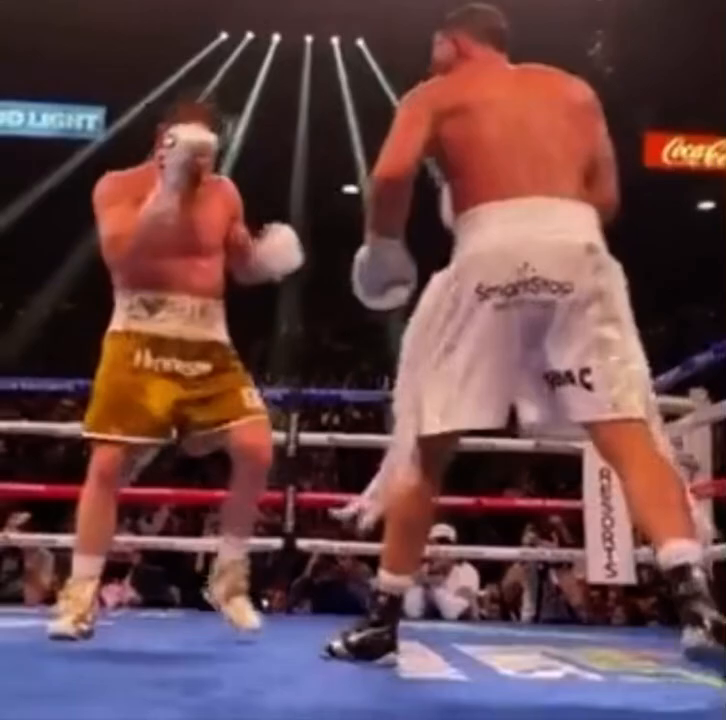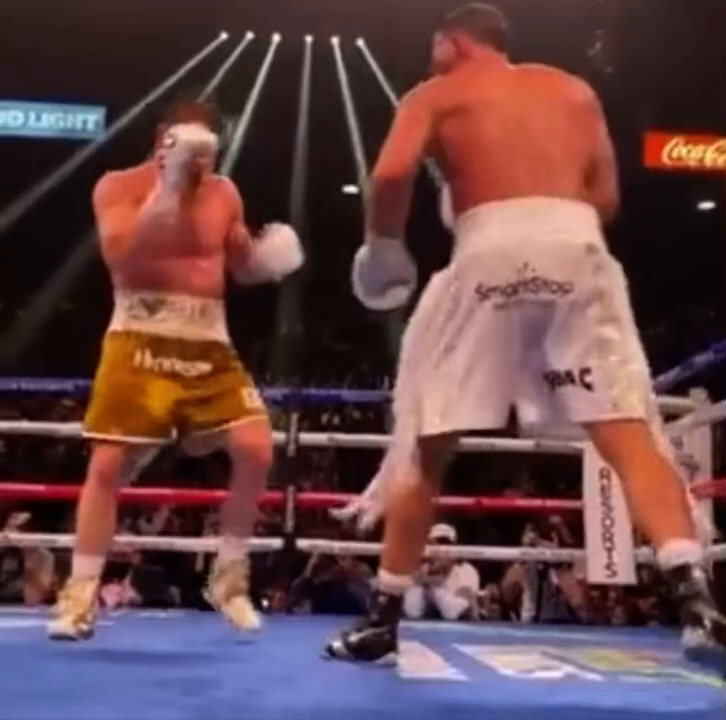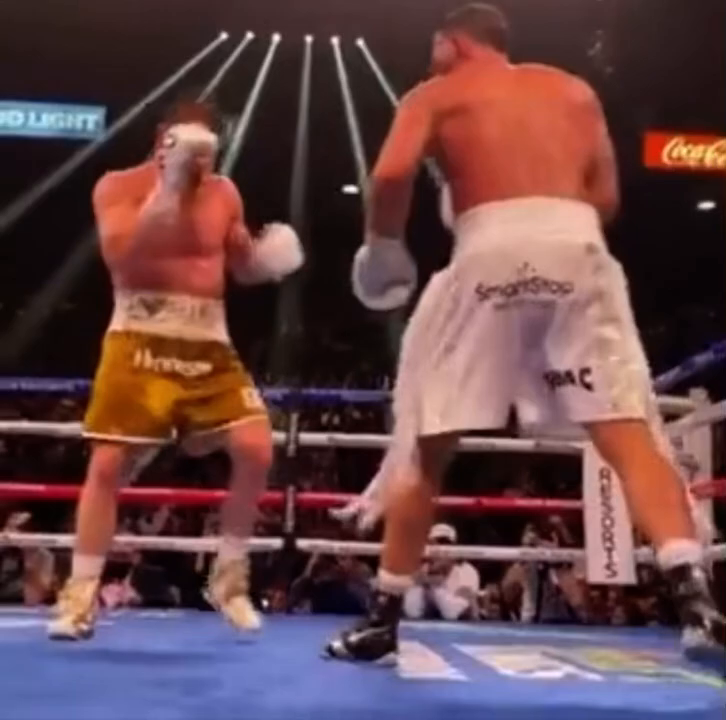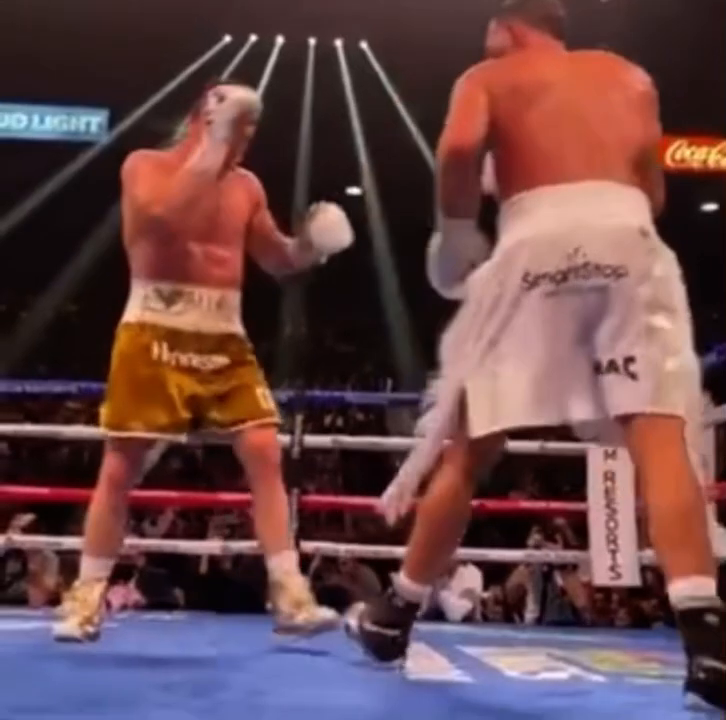
dt=0.2s
person 1, frame 1
left shoulder: (434, 94)
right shoulder: (574, 89)
left elbow: (392, 174)
right elbow: (606, 198)
left wrist: (382, 248)
left hip: (488, 257)
right hip: (575, 253)
left knee: (424, 449)
right knee: (631, 437)
left ankle: (382, 620)
person 1, frame 2
left shoulder: (433, 96)
right shoulder: (574, 89)
left elbow: (391, 174)
right elbow: (606, 198)
left wrist: (381, 247)
left hip: (488, 257)
right hip: (575, 253)
left knee: (424, 449)
right knee: (630, 437)
left ankle: (382, 620)
person 1, frame 3
left shoulder: (434, 96)
right shoulder: (575, 89)
left elbow: (392, 174)
right elbow: (607, 199)
left wrist: (382, 248)
left hip: (489, 259)
right hip: (576, 255)
left knee: (424, 450)
right knee: (631, 438)
left ankle: (382, 621)
person 1, frame 4
left shoulder: (490, 74)
right shoulder: (628, 77)
left elbow: (460, 145)
right elbow: (653, 190)
left wrist: (455, 226)
left hip: (539, 243)
right hip: (627, 242)
left knee: (467, 448)
right knee: (662, 444)
left ankle: (394, 618)
person 2, frame 1
left shoulder: (224, 194)
right shoulder: (119, 186)
left elbow: (243, 266)
right elbow: (121, 255)
left wrist: (268, 257)
right wrist: (170, 184)
left hip: (208, 346)
right hip: (139, 342)
left knee: (255, 449)
right knee: (108, 464)
left ankle: (229, 575)
right ankle: (79, 596)
person 2, frame 2
left shoulder: (224, 194)
right shoulder: (118, 186)
left elbow: (243, 266)
right elbow: (120, 255)
left wrist: (269, 258)
right wrist: (170, 184)
left hip: (208, 346)
right hip: (139, 343)
left knee: (256, 449)
right knee: (108, 464)
left ankle: (229, 575)
right ankle: (80, 596)
person 2, frame 3
left shoulder: (224, 195)
right shoulder: (119, 187)
left elbow: (243, 266)
right elbow: (121, 256)
left wrist: (269, 258)
right wrist: (170, 186)
left hip: (208, 346)
right hip: (138, 343)
left knee: (256, 449)
right knee: (108, 465)
left ankle: (228, 575)
right ankle: (80, 596)
person 2, frame 4
left shoulder: (246, 186)
right shoulder: (146, 164)
left elbow: (276, 261)
right elbow: (165, 214)
left wrist: (309, 245)
right wrist: (214, 146)
left hip: (224, 341)
right hip: (154, 335)
left knee: (264, 455)
right knee: (121, 465)
left ankle: (290, 597)
right ankle: (87, 596)
